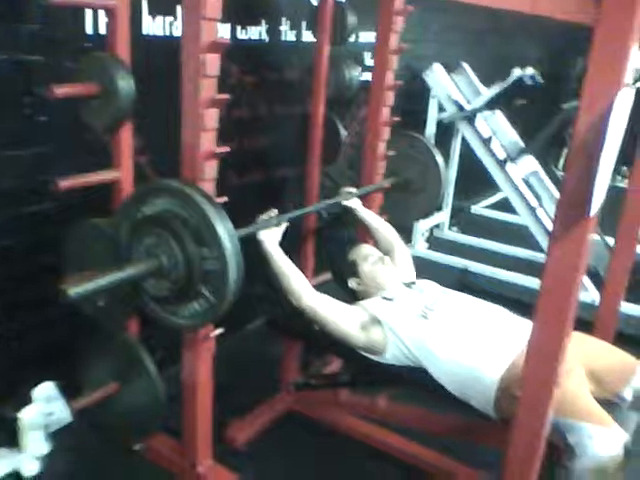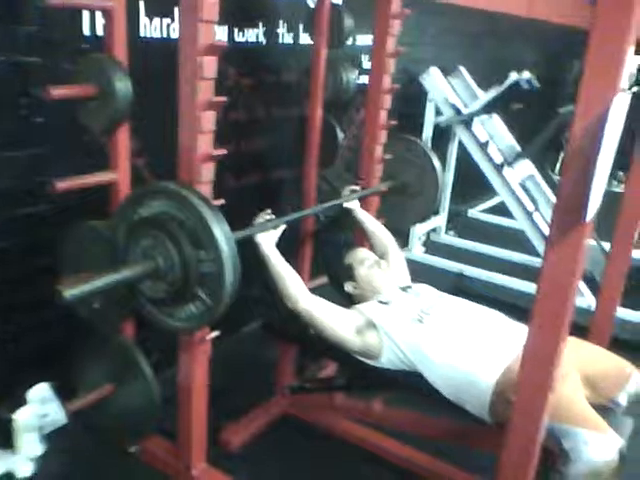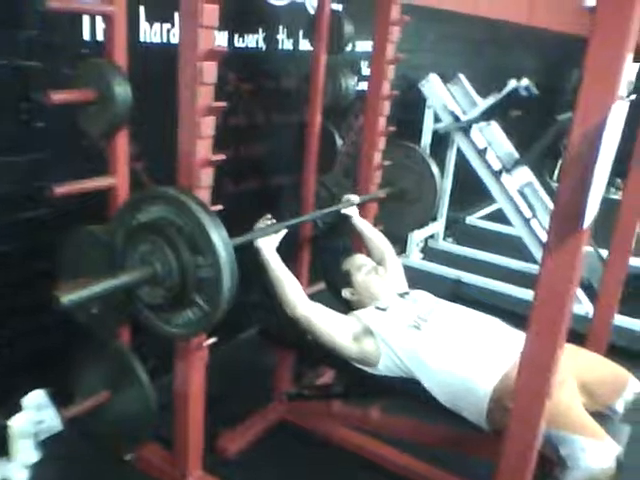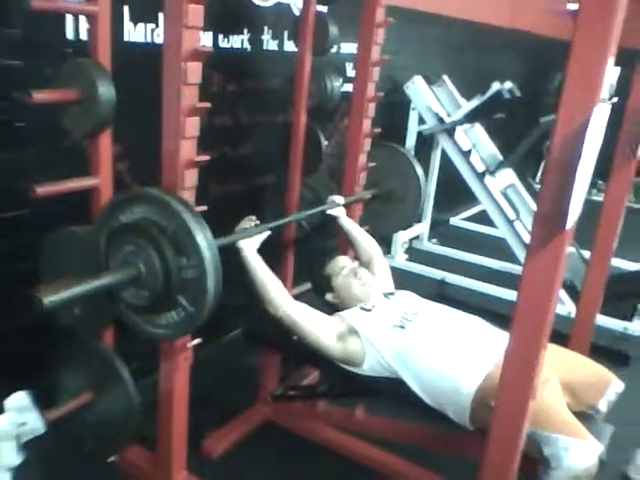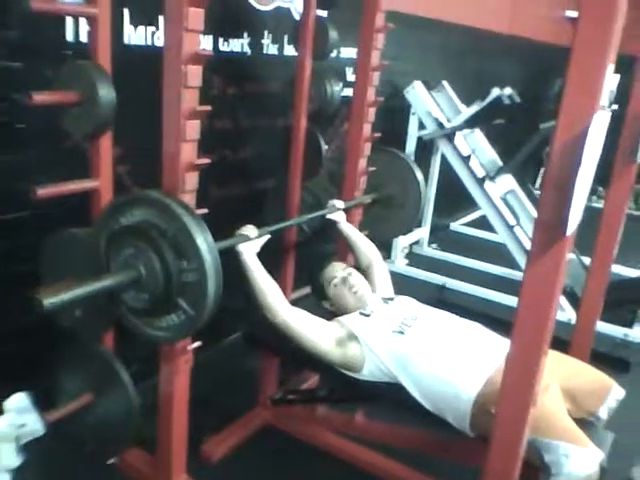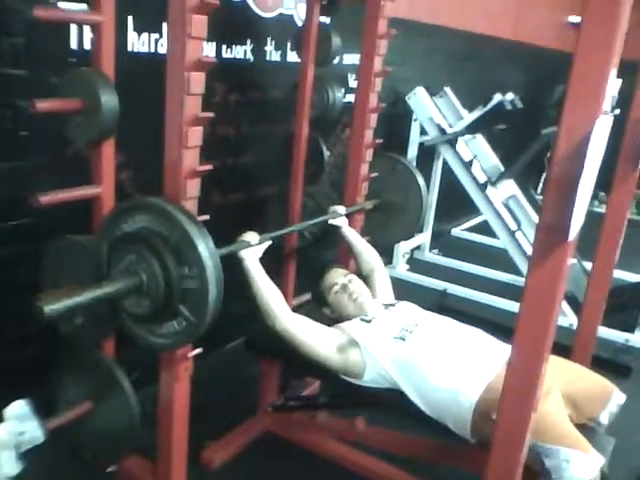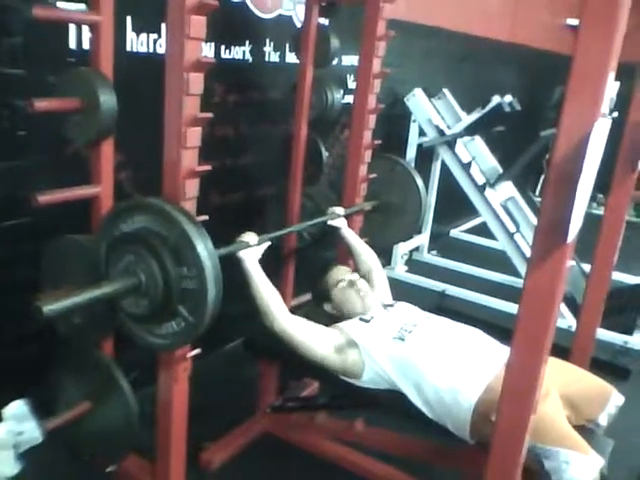
dt=0.2s
person 1, frame 1
left shoulder: (409, 284)
right shoulder: (368, 319)
left elbow: (398, 245)
right elbow: (306, 299)
left wrist: (360, 210)
right wrist: (270, 245)
left hip: (532, 338)
right hip: (508, 373)
person 1, frame 2
left shoulder: (404, 288)
right shoulder: (364, 323)
left elbow: (391, 248)
right elbow: (302, 303)
left wrist: (359, 212)
right wrist: (267, 246)
left hip: (528, 342)
right hip: (504, 377)
person 1, frame 3
left shoulder: (401, 295)
right shoulder: (361, 330)
left elbow: (388, 254)
right elbow: (300, 309)
left wrist: (356, 219)
right wrist: (267, 252)
left hip: (527, 349)
right hip: (501, 383)
person 1, frame 4
left shoulder: (386, 295)
right shoulder: (346, 330)
left elbow: (374, 255)
right elbow: (284, 309)
left wrist: (344, 220)
right wrist: (249, 252)
left hip: (512, 349)
right hip: (485, 383)
left knee: (617, 396)
person 1, frame 5
left shoulder: (387, 301)
right shoulder: (344, 336)
left elbow: (373, 260)
right elbow: (282, 314)
left wrist: (344, 225)
right wrist: (248, 256)
left hip: (512, 354)
right hip: (485, 389)
left knee: (616, 402)
person 1, frame 6
left shoulder: (388, 306)
right shoulder: (345, 343)
left elbow: (376, 266)
right elbow: (282, 320)
left wrist: (346, 230)
right wrist: (251, 261)
left hip: (512, 360)
right hip: (485, 394)
left knee: (617, 408)
person 1, frame 7
left shoulder: (386, 307)
right shoulder: (344, 342)
left elbow: (374, 267)
right elbow: (281, 322)
left wrist: (344, 230)
right wrist: (250, 263)
left hip: (511, 361)
right hip: (486, 395)
left knee: (615, 409)
